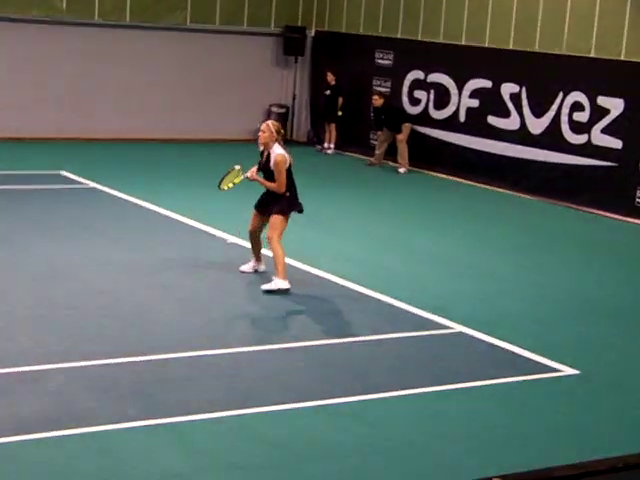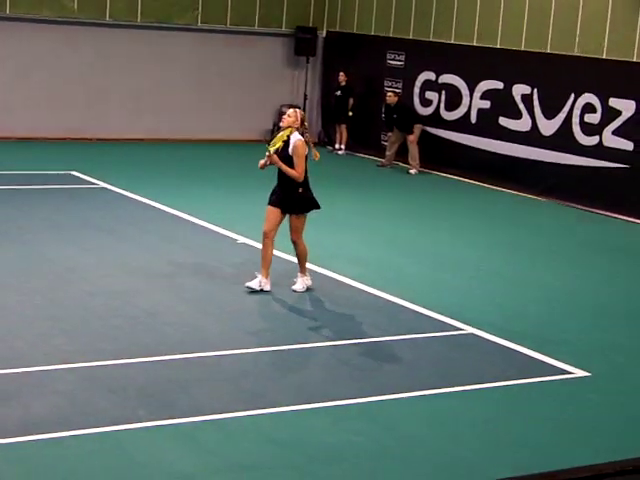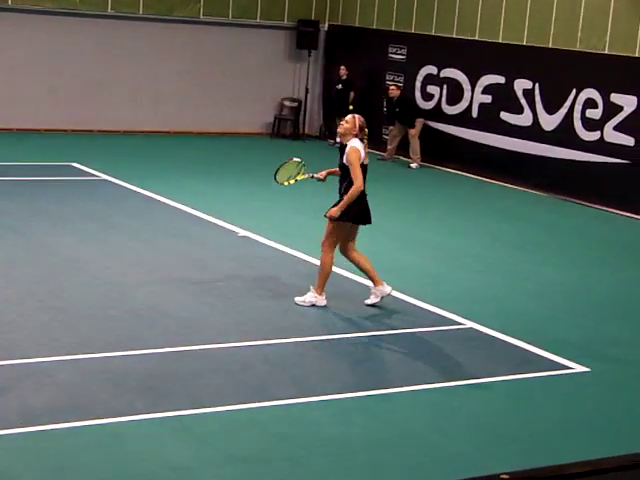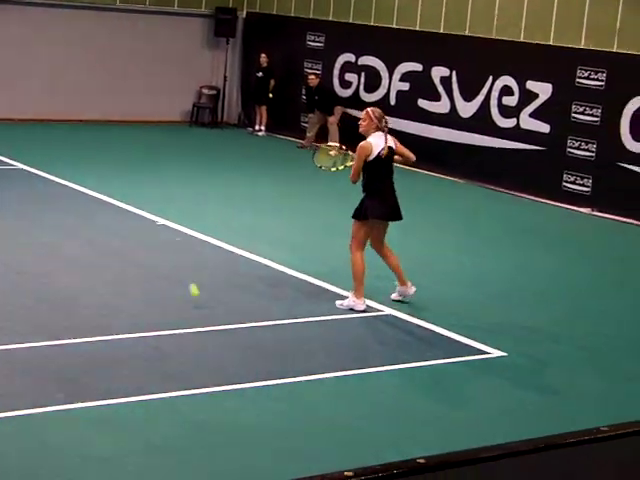
dt=1s
person 1, frame 1
left shoulder: (278, 157)
right shoulder: (264, 149)
left elbow: (280, 188)
left wrist: (257, 179)
right wrist: (256, 169)
left hip: (284, 198)
right hip: (269, 195)
left knee: (273, 237)
right knee: (253, 231)
left ankle: (281, 279)
right ankle: (257, 262)
person 1, frame 2
left shoulder: (298, 143)
right shoulder: (282, 137)
left elbow: (299, 176)
left wrist: (278, 163)
right wrist: (268, 160)
left hip: (298, 195)
right hip: (281, 191)
left knee: (296, 238)
right knee: (267, 233)
left ankle: (304, 277)
right ankle: (263, 279)
person 1, frame 3
left shoulder: (352, 149)
right shoulder: (351, 146)
left elbow: (358, 186)
left wrist: (338, 209)
right wrist: (328, 172)
left hip: (352, 203)
right hip: (355, 205)
left knee: (327, 247)
right knee: (347, 249)
left ankle: (318, 295)
right ankle: (379, 286)
person 1, frame 4
left shoulder: (365, 146)
right shoulder: (390, 140)
left elbow: (354, 179)
right elbow: (411, 158)
left wrist: (356, 164)
left hip: (374, 201)
right hip: (390, 199)
left knee: (356, 248)
right knee: (379, 245)
left ankle: (357, 299)
right ankle: (404, 286)
